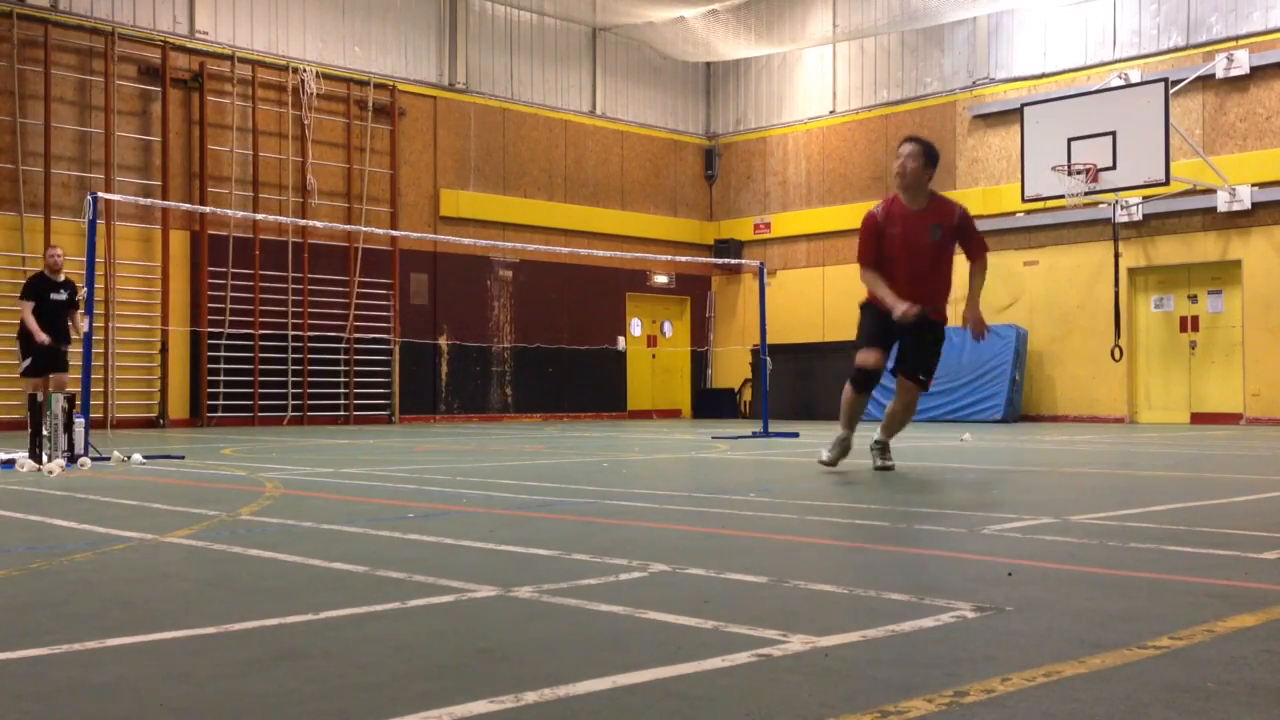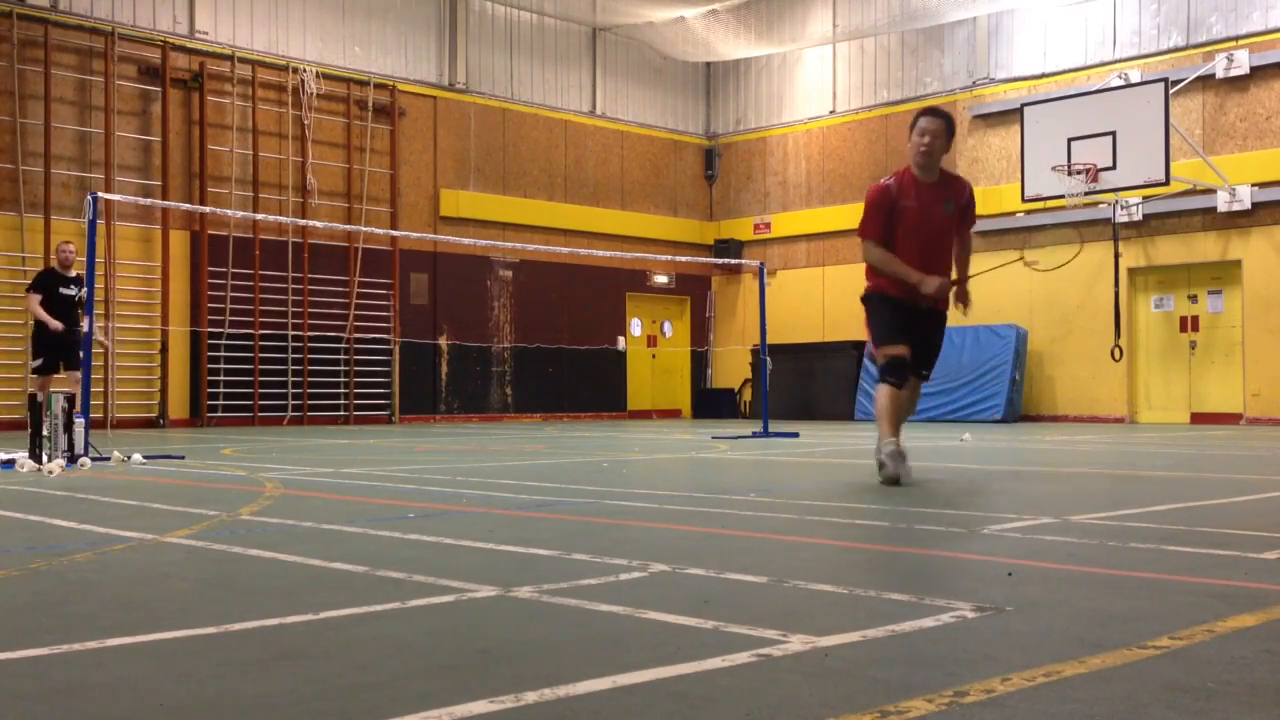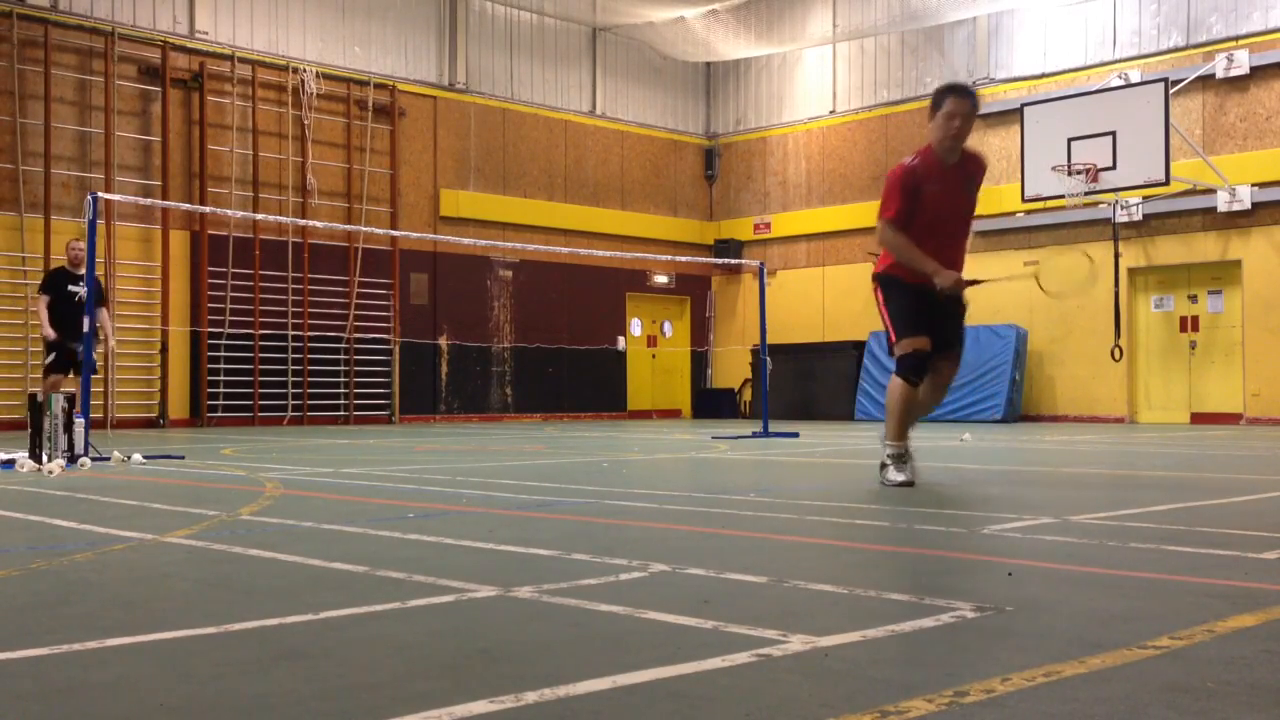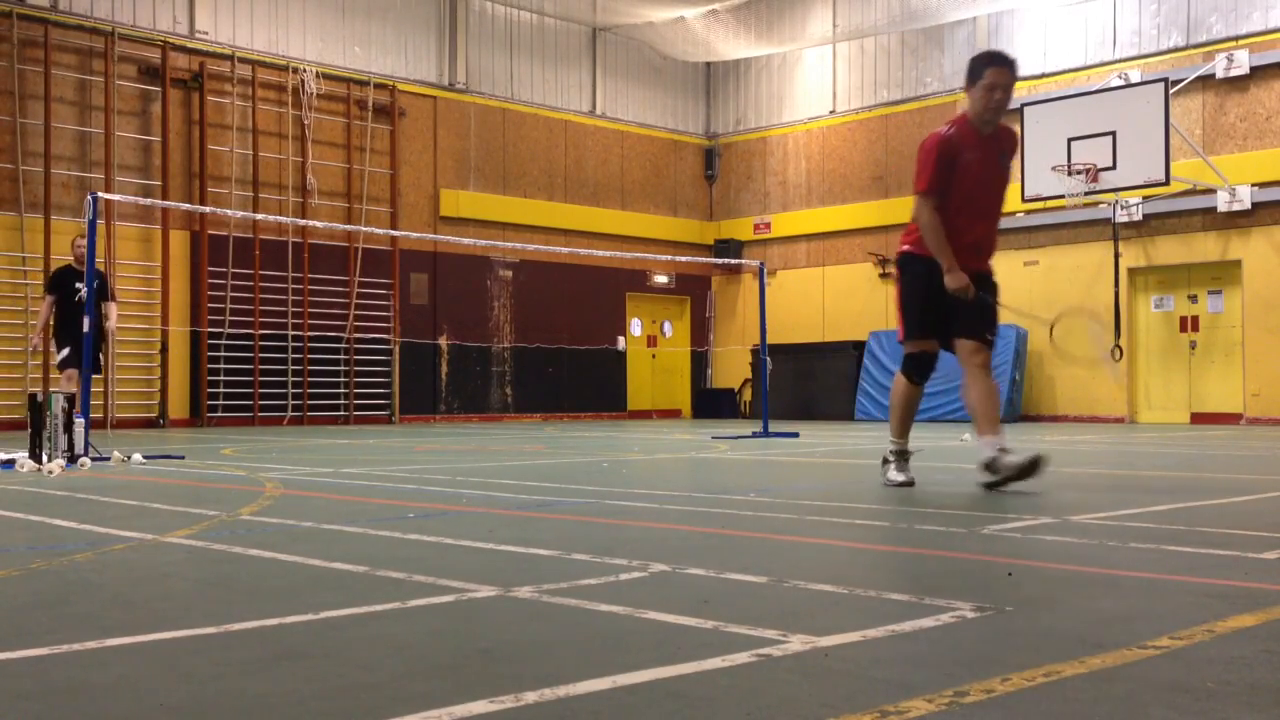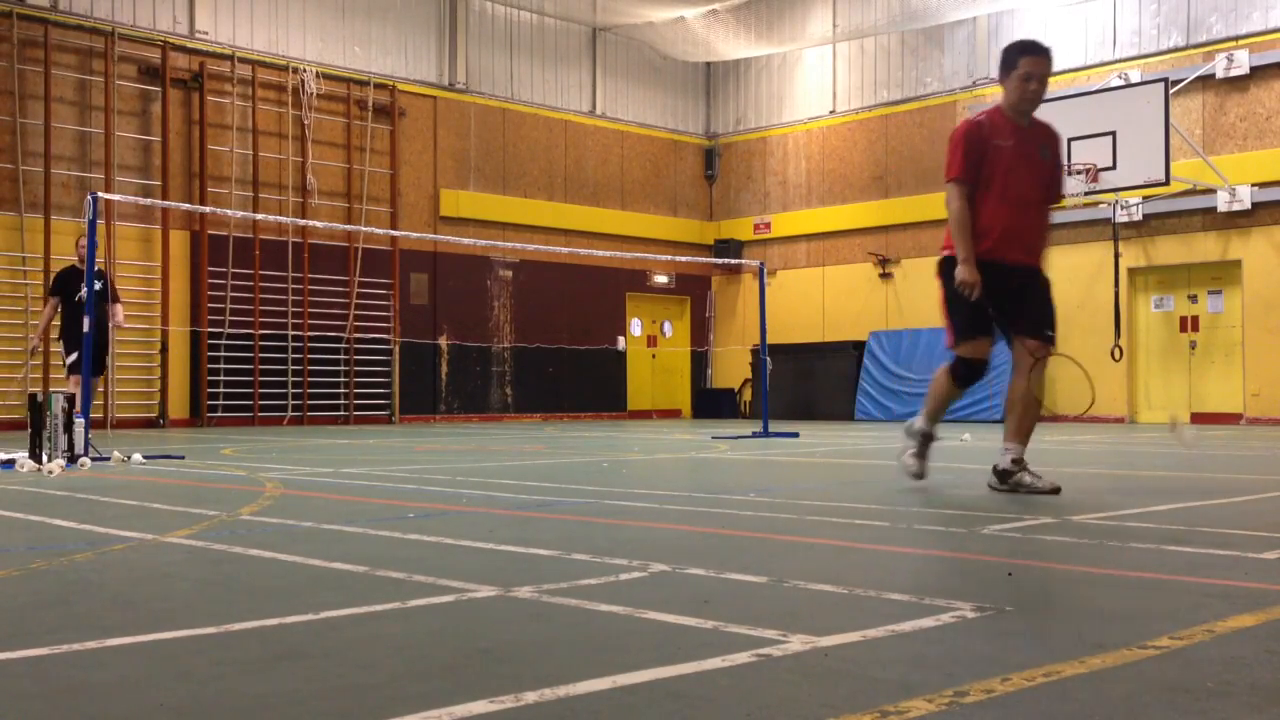
dt=0.2s
person 1, frame 1
left shoulder: (953, 215)
right shoulder: (878, 216)
left elbow: (979, 257)
right elbow: (867, 271)
left wrist: (972, 307)
right wrist: (894, 303)
left hip: (928, 315)
right hip: (883, 309)
left knee: (909, 387)
right knee: (866, 368)
left ankle: (881, 442)
right ankle: (844, 437)
person 1, frame 2
left shoulder: (961, 192)
right shoulder: (886, 190)
right elbow: (870, 250)
left wrist: (961, 282)
right wrist: (919, 279)
left hip: (932, 301)
right hip: (888, 294)
left knee: (912, 382)
right knee: (895, 363)
left ankle: (886, 430)
right ankle: (890, 452)
person 1, frame 3
left shoulder: (975, 167)
right shoulder: (909, 172)
right elbow: (888, 234)
right wrist: (935, 272)
left hip: (944, 283)
right hip: (902, 280)
left knee: (944, 370)
right knee: (914, 358)
left ankle: (901, 419)
right ankle: (894, 456)
person 1, frame 4
left shoulder: (1007, 141)
right shoulder: (942, 142)
right elbow: (925, 208)
right wrist: (949, 268)
left hip: (974, 269)
right hip: (926, 261)
left knee: (976, 355)
right knee: (920, 356)
left ankle: (993, 456)
right ankle: (896, 455)
person 1, frame 5
left shoulder: (1048, 140)
right shoulder: (975, 130)
right elbow: (956, 196)
left wrist: (1036, 262)
right wrist: (965, 262)
left hip: (1023, 267)
right hip: (970, 264)
left knee: (1035, 354)
right knee: (972, 358)
left ankle: (1011, 462)
right ankle: (921, 429)
person 2, frame 1
left shoulder: (70, 286)
right shoulder: (35, 282)
left elbow: (74, 314)
right elbow: (25, 311)
left wrist: (81, 332)
right wrist: (37, 333)
left hip: (59, 342)
right hip: (33, 341)
left knee: (61, 381)
right knee: (36, 384)
right ankle: (36, 426)
person 2, frame 2
left shoulder: (81, 281)
right shoulder: (45, 277)
right elbow: (32, 303)
left wrist: (98, 335)
right wrist: (49, 320)
left hip: (72, 337)
right hip: (46, 338)
left knee: (76, 378)
right knee: (42, 381)
right ankle: (35, 426)
person 2, frame 3
left shoulder: (93, 281)
right shoulder: (54, 276)
left elbow: (101, 310)
right elbow: (42, 304)
left wrist: (110, 337)
right wrist: (46, 328)
left hip: (85, 339)
right hip: (59, 339)
right knee: (54, 379)
person 2, frame 4
left shoulder: (100, 277)
right shoulder: (60, 274)
left elbow: (110, 304)
right elbow: (47, 305)
left wrist: (112, 321)
right wrist: (37, 334)
left hip: (92, 336)
right hip: (66, 334)
right knee: (70, 374)
person 2, frame 5
left shoulder: (104, 277)
right shoulder: (65, 275)
left elbow: (115, 304)
right elbow: (51, 306)
left wrist: (119, 318)
right wrist: (38, 336)
left hip: (99, 337)
right hip: (73, 336)
right knee: (76, 379)
